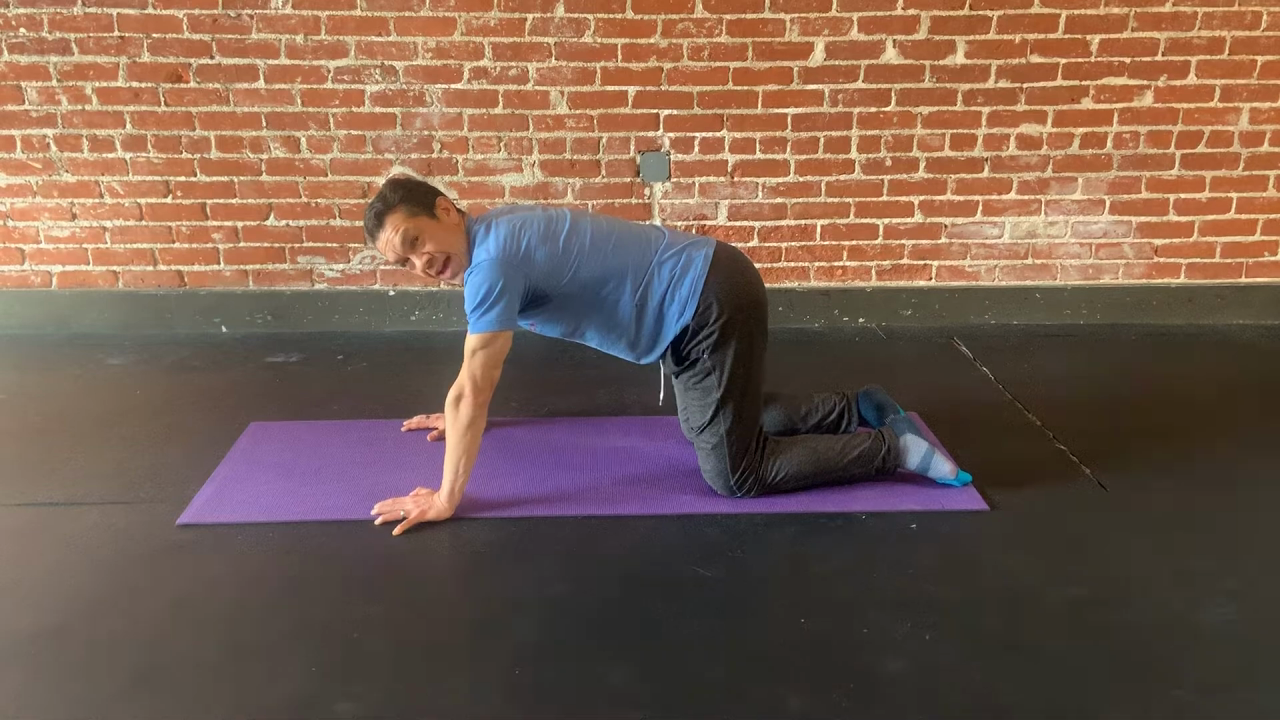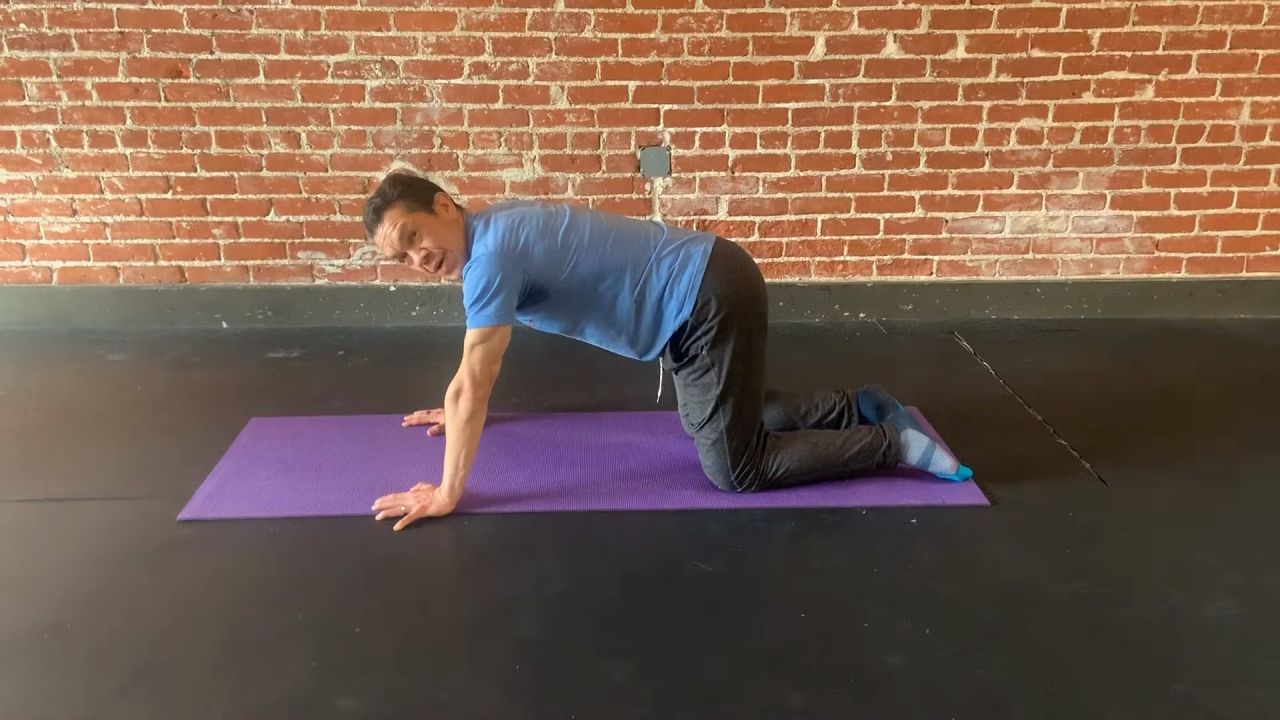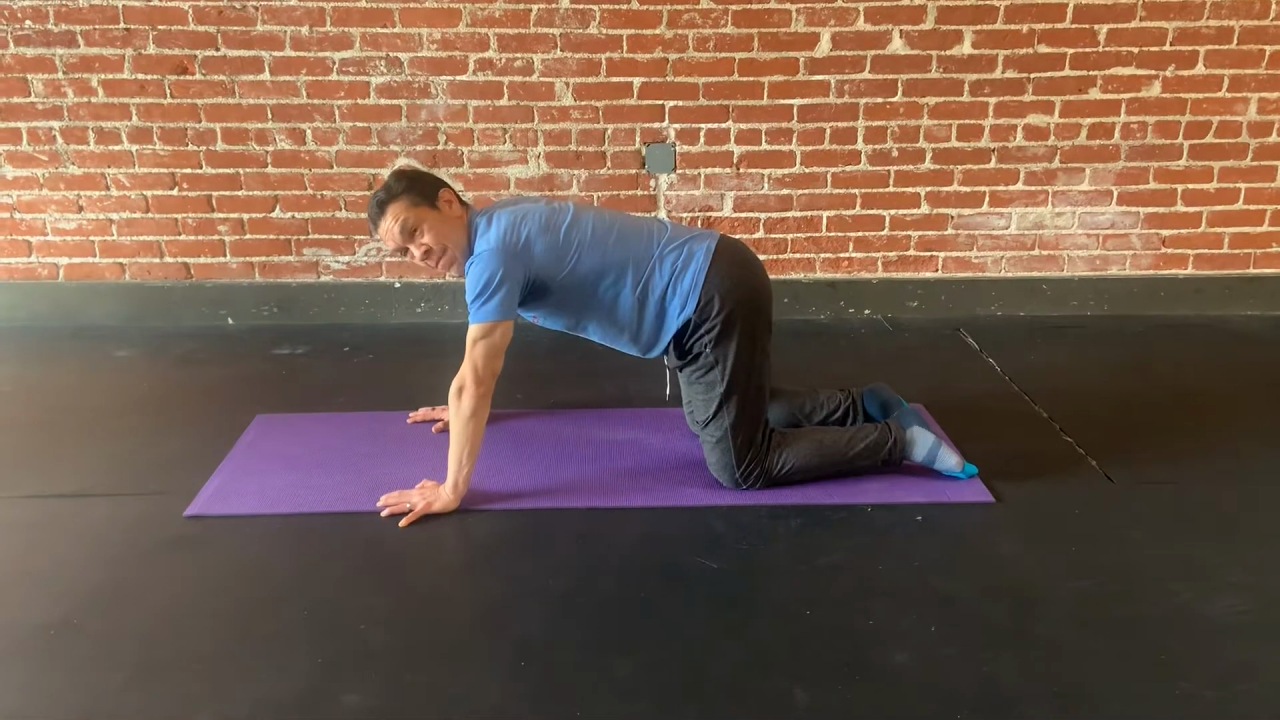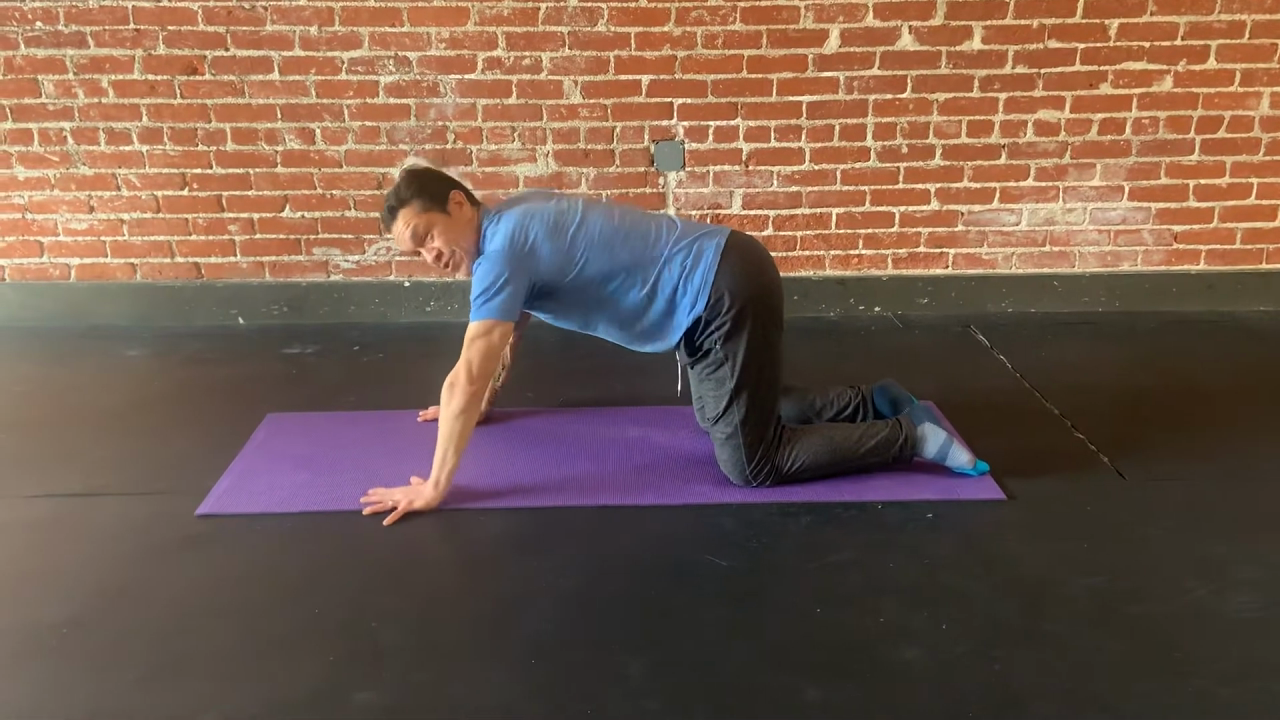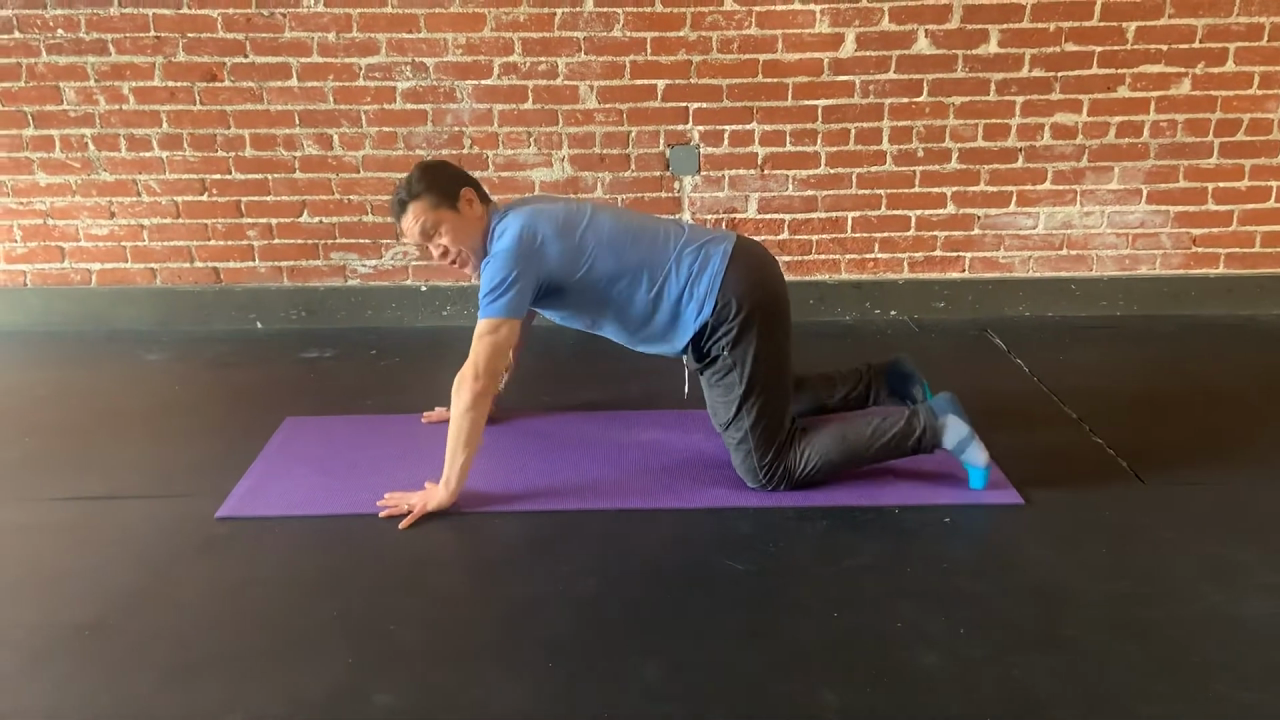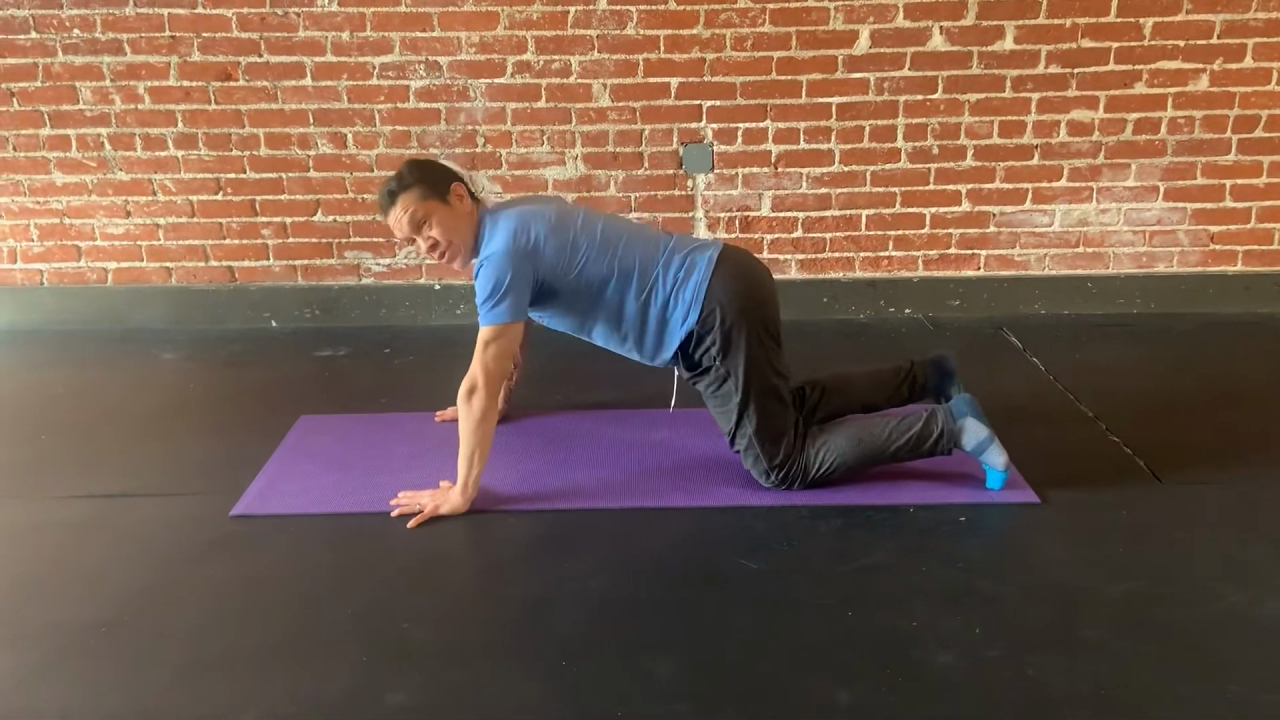
dt=0.7s
person 1, frame 1
left shoulder: (492, 259)
right shoulder: (491, 234)
left elbow: (472, 391)
left wrist: (446, 498)
right wrist: (460, 413)
left hip: (712, 302)
right hip: (703, 291)
left knee: (734, 472)
right knee: (713, 422)
left ankle: (893, 446)
right ankle: (856, 411)
person 1, frame 2
left shoulder: (490, 254)
right shoulder: (489, 231)
left elbow: (470, 386)
left wrist: (447, 493)
right wrist: (460, 409)
left hip: (711, 299)
right hip: (702, 287)
left knee: (734, 468)
right knee: (718, 417)
left ankle: (893, 441)
right ankle: (858, 409)
person 1, frame 3
left shoulder: (492, 250)
right shoulder: (499, 225)
left elbow: (473, 382)
left wrist: (452, 490)
right wrist: (464, 405)
left hip: (714, 297)
right hip: (709, 283)
left knee: (740, 465)
right knee: (719, 415)
left ankle: (901, 438)
right ankle: (863, 406)
person 1, frame 4
left shoulder: (501, 248)
right shoulder: (513, 224)
left elbow: (464, 377)
right elbow: (509, 331)
left wrist: (434, 486)
right wrist: (477, 403)
left hip: (726, 292)
right hip: (722, 275)
left knee: (751, 463)
right knee: (728, 412)
left ankle: (912, 436)
right ankle: (873, 403)
person 1, frame 5
left shoulder: (509, 246)
right shoulder: (520, 227)
left elbow: (474, 376)
right elbow: (512, 331)
left wrist: (447, 488)
right wrist: (479, 402)
left hip: (730, 298)
right hip: (730, 280)
left knee: (768, 467)
right knee: (760, 409)
left ankle: (929, 426)
right ankle: (882, 385)
person 1, frame 6
left shoulder: (502, 250)
right shoulder: (512, 224)
left elbow: (479, 382)
right elbow: (515, 334)
left wrist: (462, 492)
right wrist: (490, 402)
left hip: (717, 308)
right hip: (722, 284)
left knee: (781, 463)
right knee: (785, 413)
left ankle: (949, 427)
right ankle: (927, 380)
